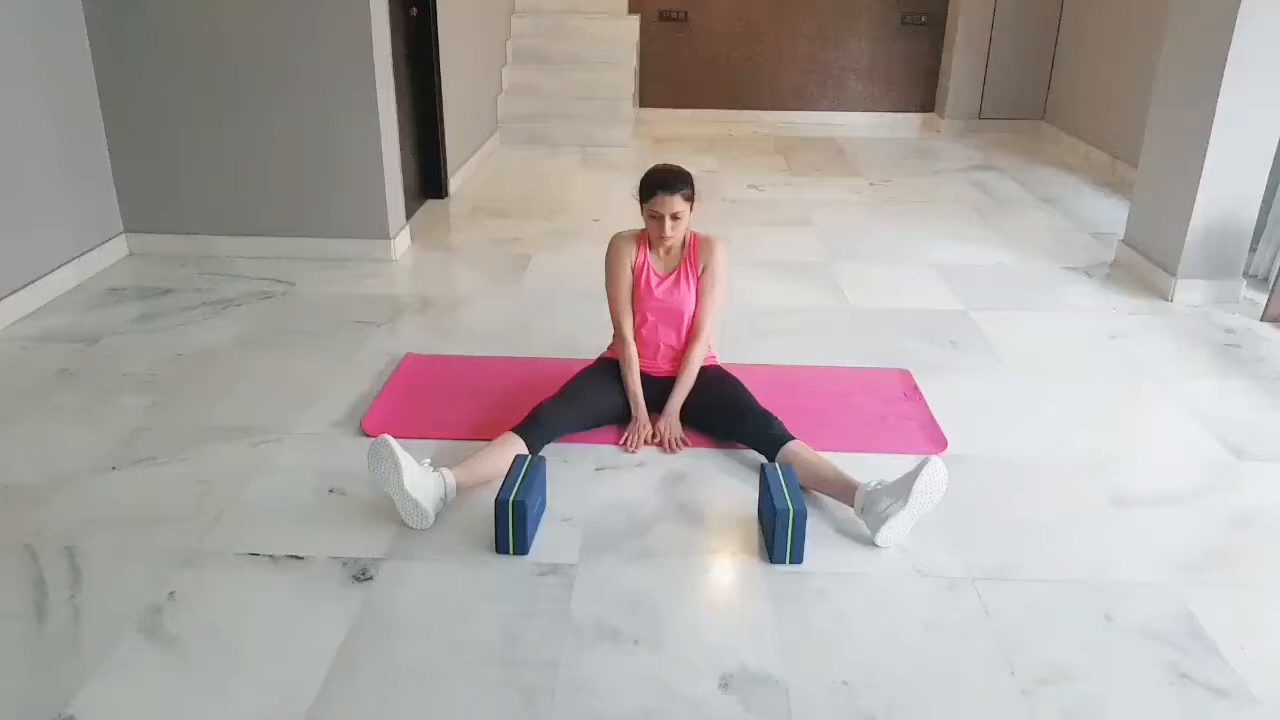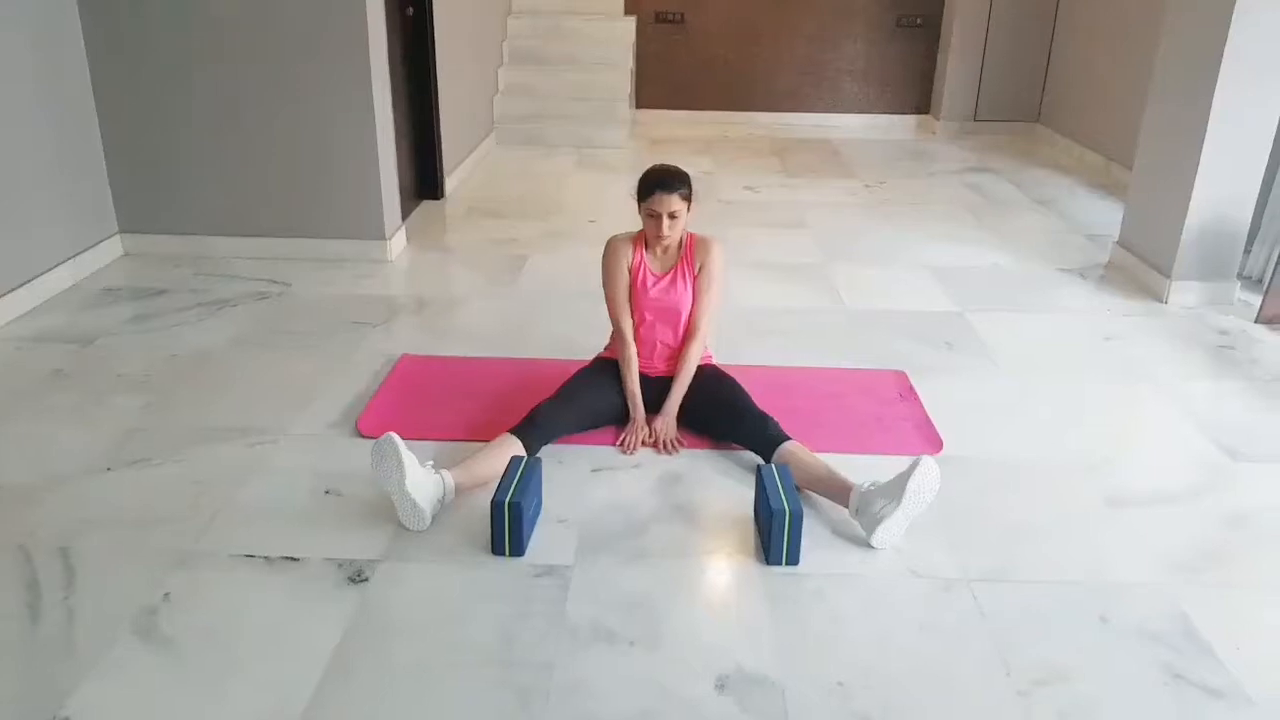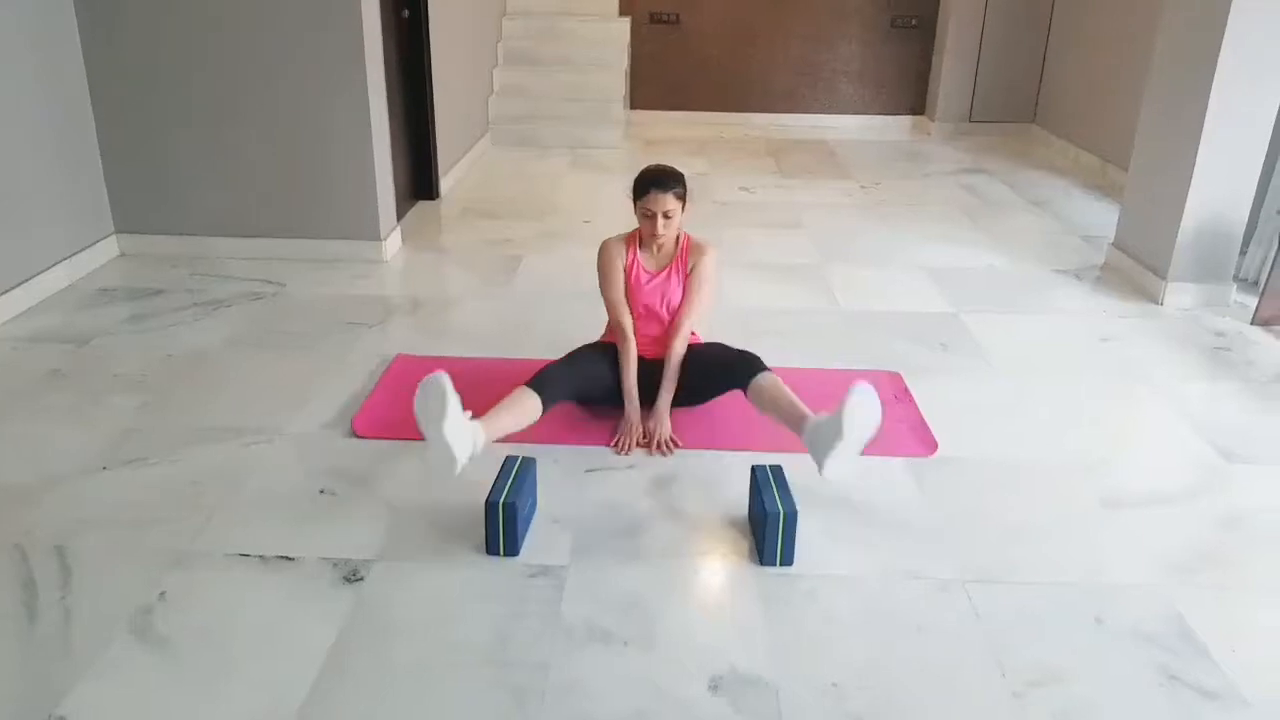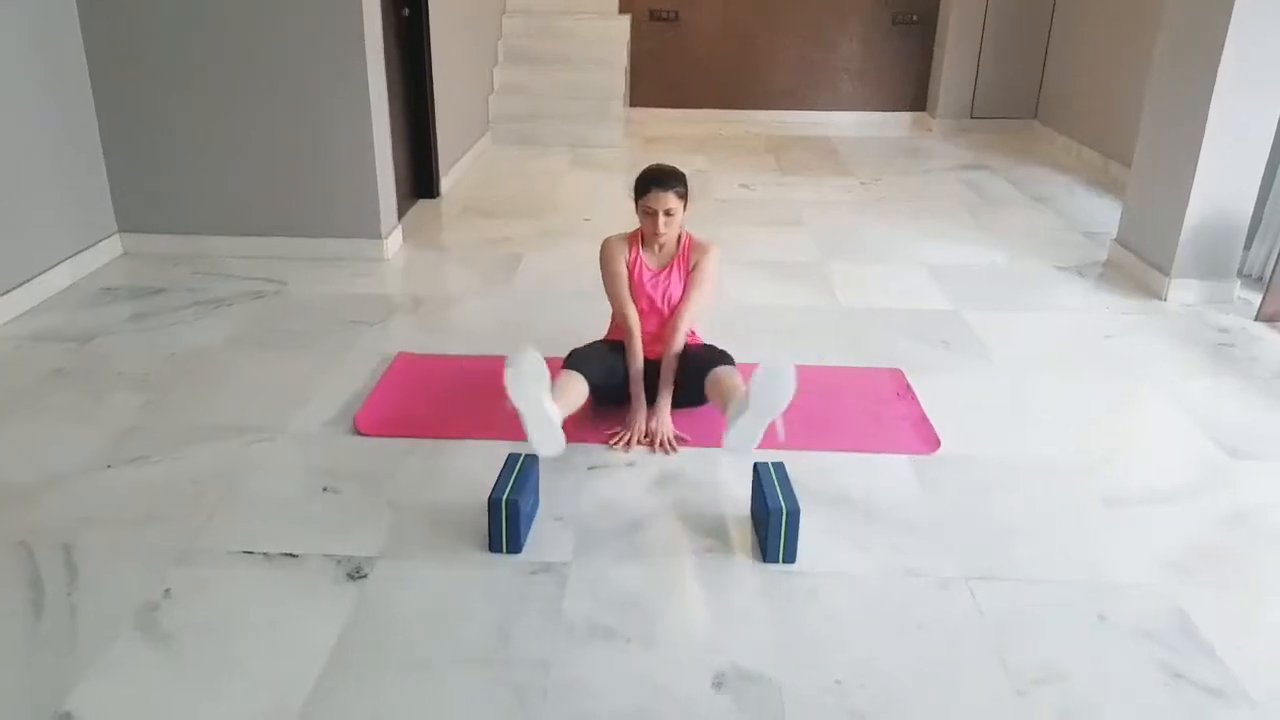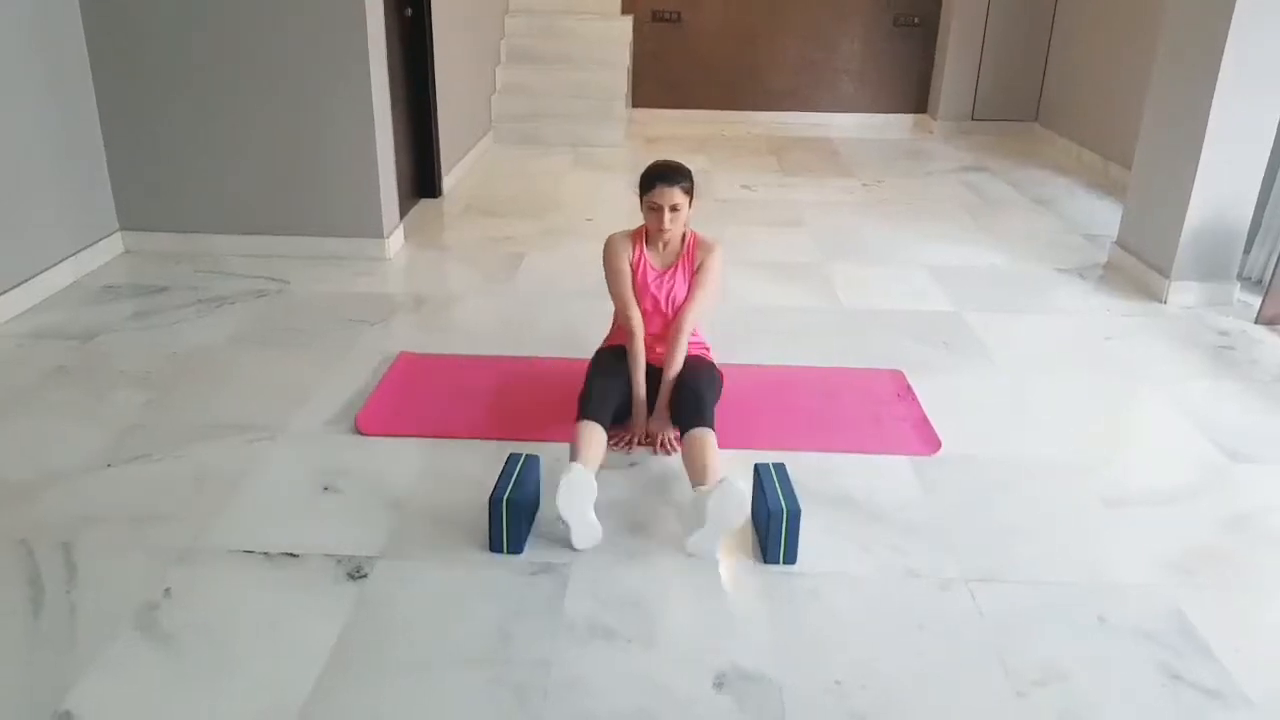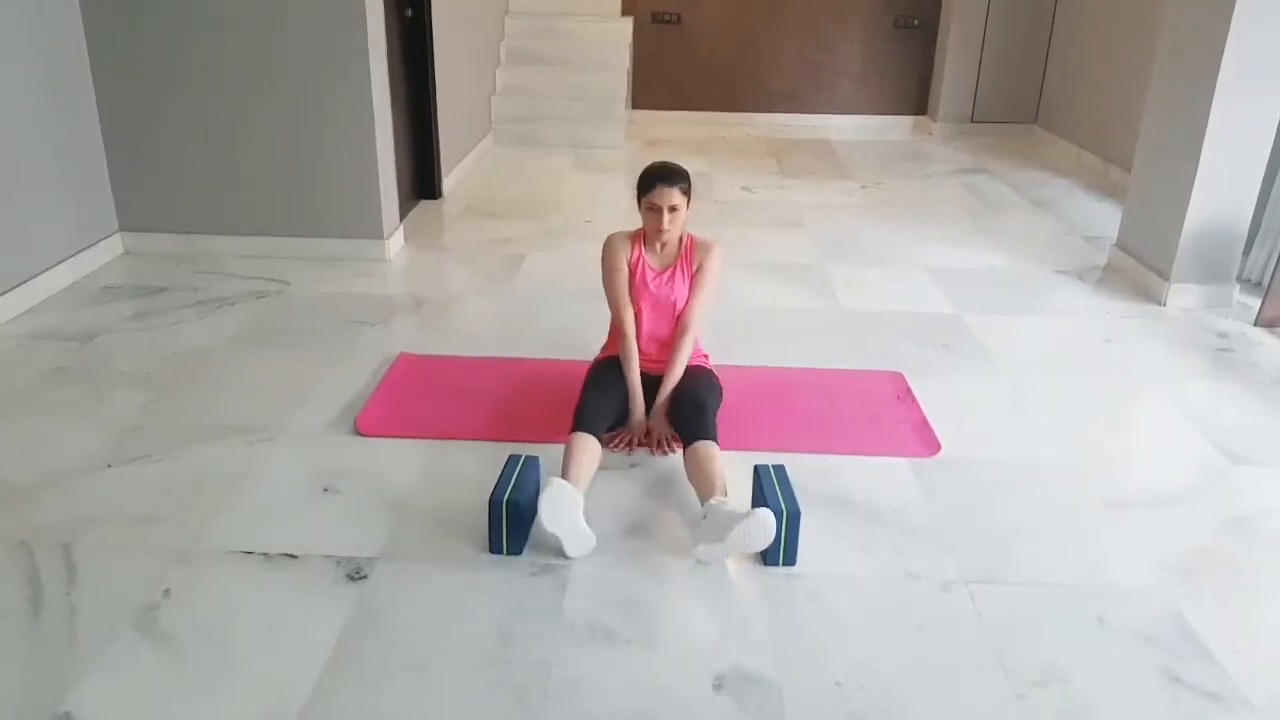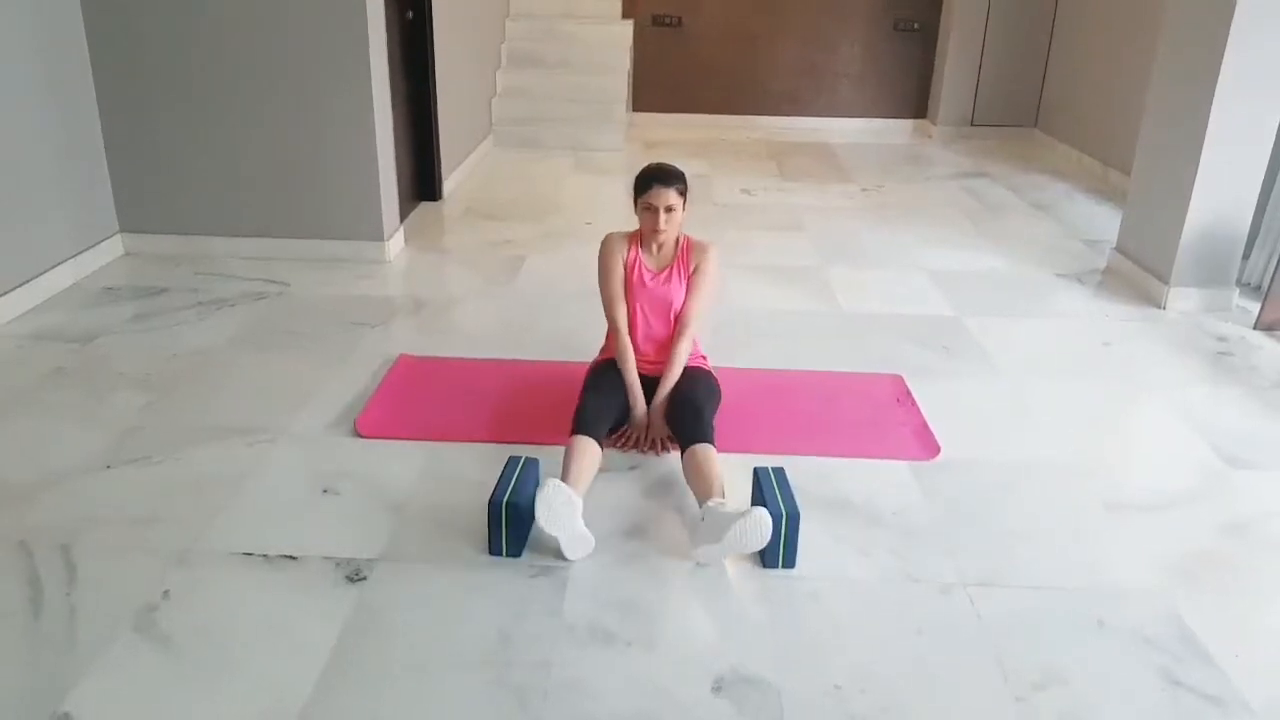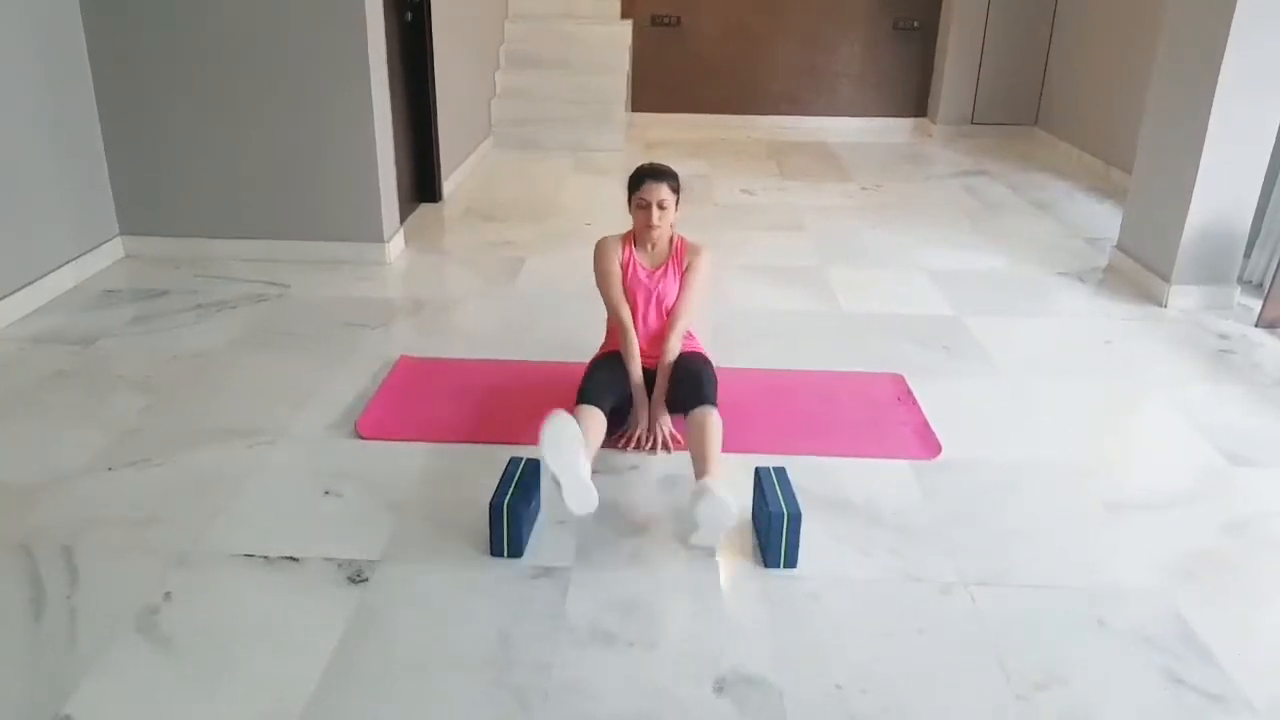
dt=0.2s
person 1, frame 1
left shoulder: (710, 252)
right shoulder: (623, 249)
left elbow: (701, 334)
right elbow: (624, 332)
left wrist: (674, 409)
right wrist: (638, 410)
left hip: (690, 373)
right hip: (630, 371)
left knee: (764, 428)
right knee: (546, 418)
left ankle: (868, 503)
right ankle: (437, 488)
person 1, frame 2
left shoulder: (707, 254)
right shoulder: (619, 250)
left elbow: (696, 336)
right elbow: (623, 332)
left wrist: (668, 414)
right wrist: (636, 414)
left hip: (686, 375)
right hip: (626, 371)
left knee: (754, 425)
right knee: (548, 417)
left ankle: (858, 501)
right ankle: (437, 487)
person 1, frame 3
left shoulder: (701, 256)
right shoulder: (614, 251)
left elbow: (680, 332)
right elbow: (623, 330)
left wrist: (662, 411)
right wrist: (632, 411)
left hip: (678, 367)
right hip: (621, 365)
left knee: (743, 364)
right knee: (558, 375)
left ankle: (821, 434)
right ankle: (464, 435)
person 1, frame 4
left shoulder: (703, 253)
right shoulder: (615, 249)
left elbow: (681, 322)
right elbow: (629, 320)
left wrist: (662, 406)
right wrist: (637, 406)
left hip: (680, 361)
right hip: (627, 357)
left knee: (714, 363)
right knee: (581, 361)
left ankle: (745, 416)
right ankle: (545, 420)
person 1, frame 5
left shoulder: (707, 253)
right shoulder: (619, 246)
left elbow: (683, 326)
right elbow: (632, 323)
left wrist: (663, 407)
right wrist: (639, 406)
left hip: (685, 358)
right hip: (627, 356)
left knee: (695, 400)
right knee: (597, 395)
left ankle: (708, 502)
right ankle: (581, 494)
person 1, frame 6
left shoulder: (705, 254)
right shoulder: (618, 247)
left elbow: (687, 330)
right elbow: (625, 326)
left wrist: (661, 406)
right wrist: (636, 406)
left hip: (684, 367)
right hip: (626, 364)
left knee: (697, 414)
right knee: (591, 409)
left ankle: (716, 515)
right ankle: (570, 508)
person 1, frame 7
left shoulder: (701, 255)
right shoulder: (615, 248)
left elbow: (685, 332)
right elbow: (619, 327)
left wrist: (659, 406)
right wrist: (637, 405)
left hip: (682, 368)
right hip: (624, 366)
left knee: (695, 418)
right knee: (591, 412)
left ankle: (715, 517)
right ankle: (568, 507)
person 1, frame 8
left shoulder: (694, 256)
right shoulder: (609, 250)
left elbow: (675, 329)
right elbow: (625, 322)
left wrist: (659, 406)
right wrist: (641, 400)
left hip: (677, 361)
right hip: (623, 361)
left knee: (700, 381)
right knee: (596, 385)
left ankle: (708, 493)
right ankle: (575, 467)
